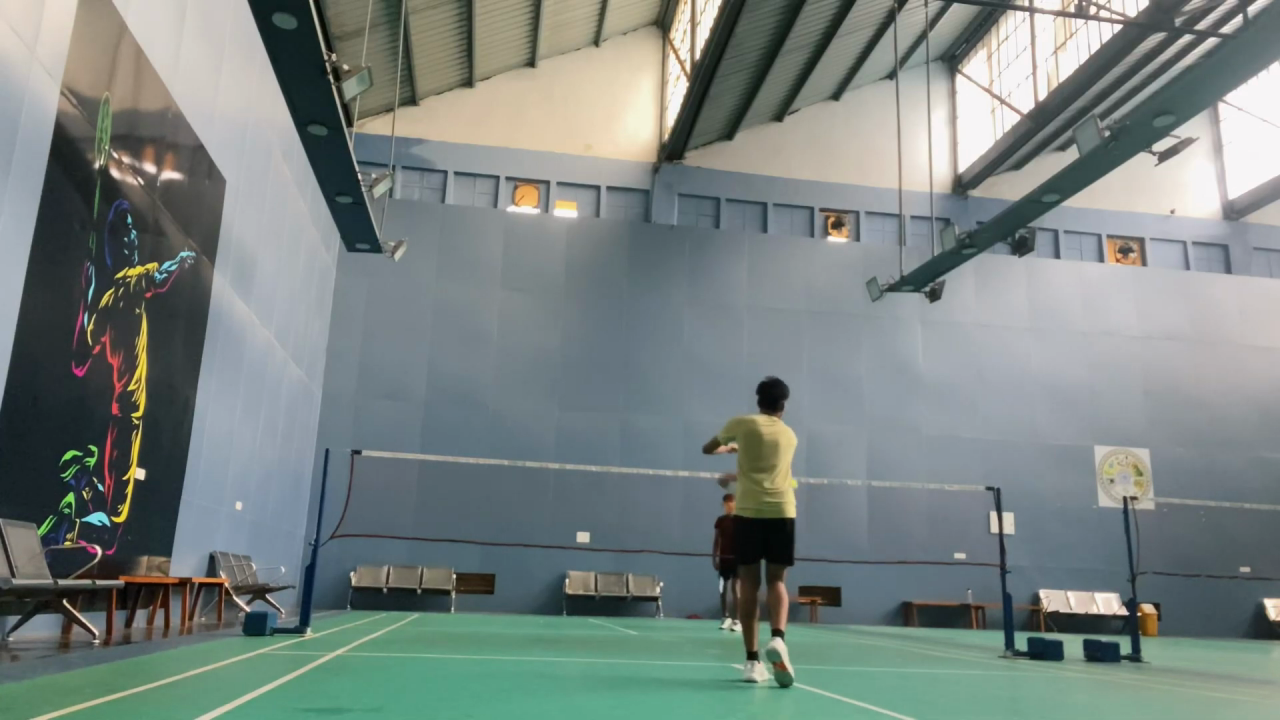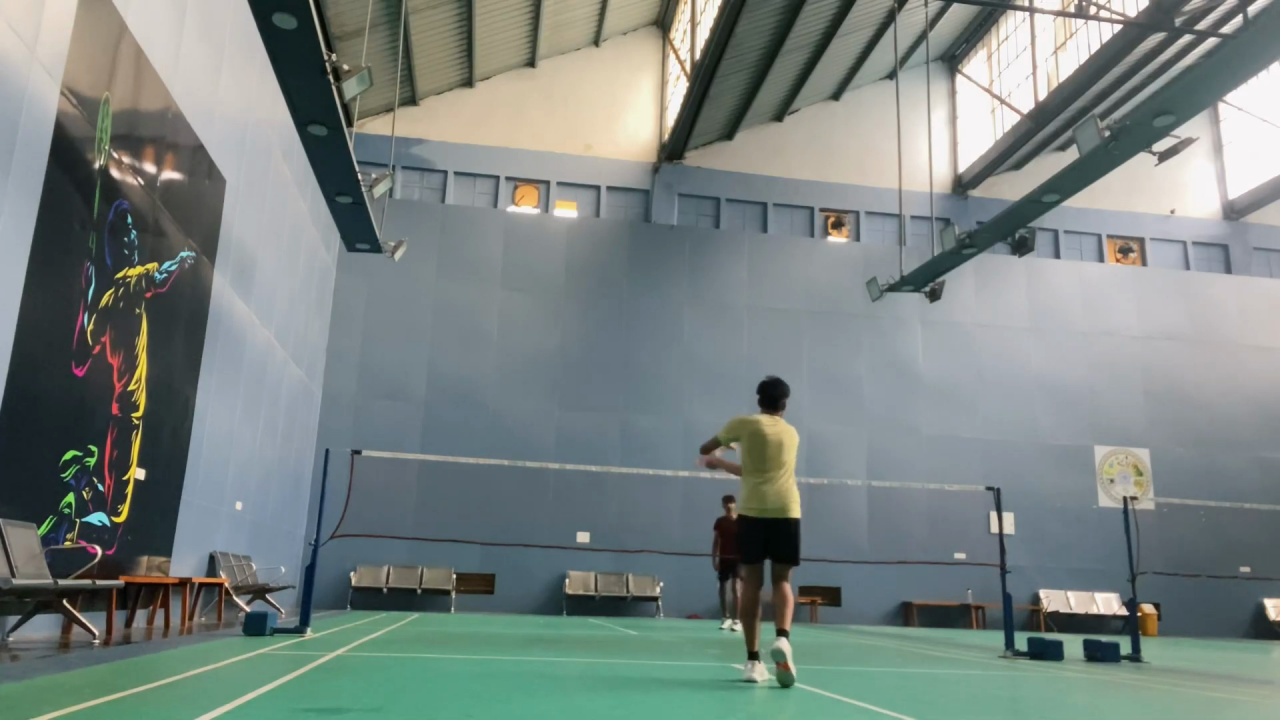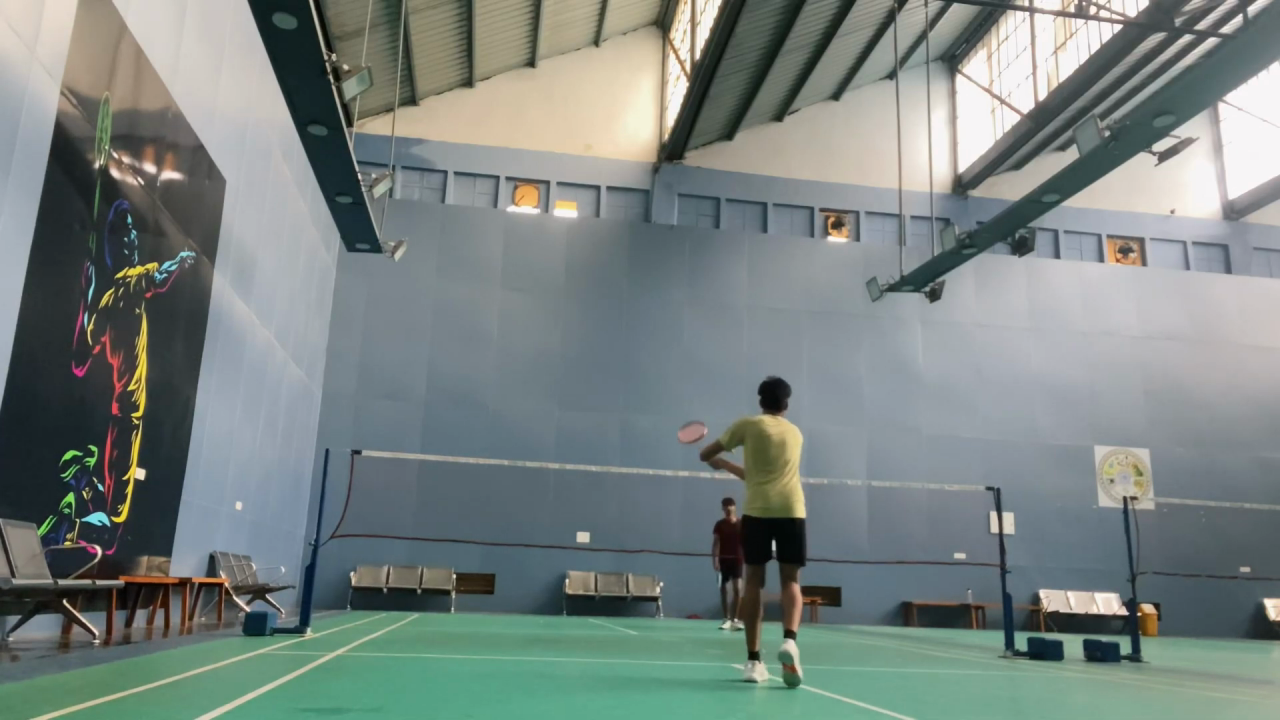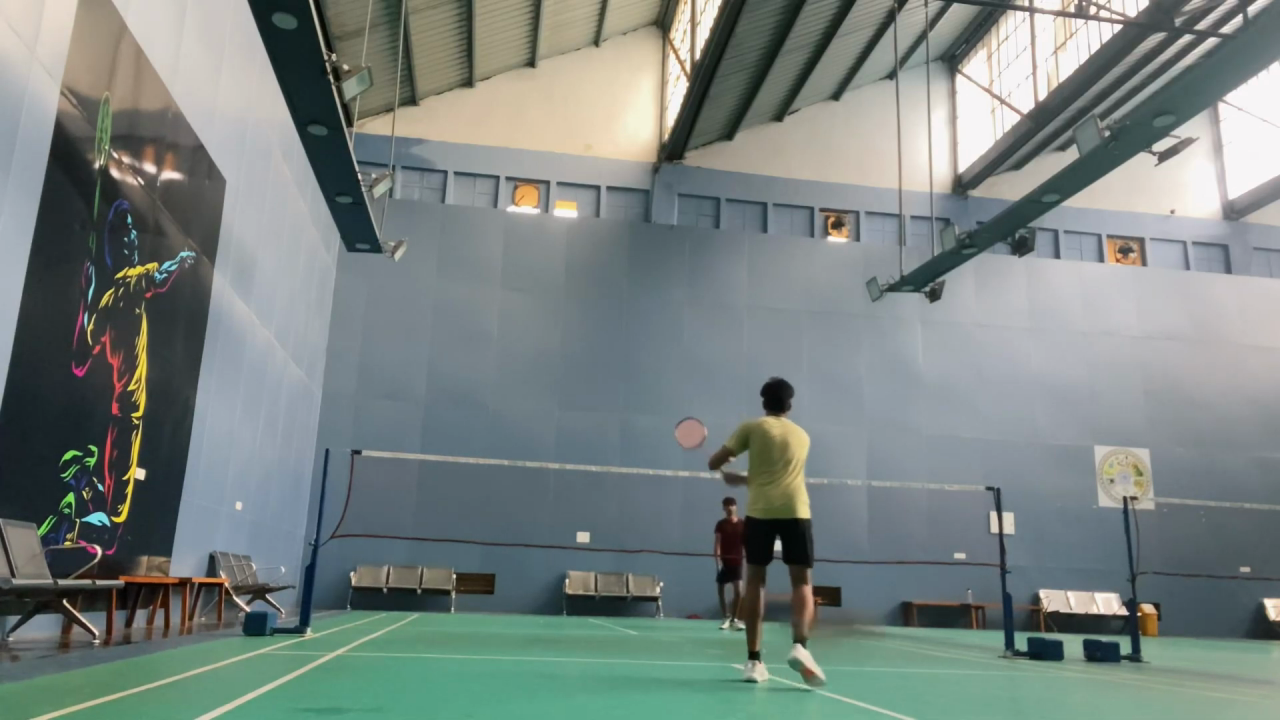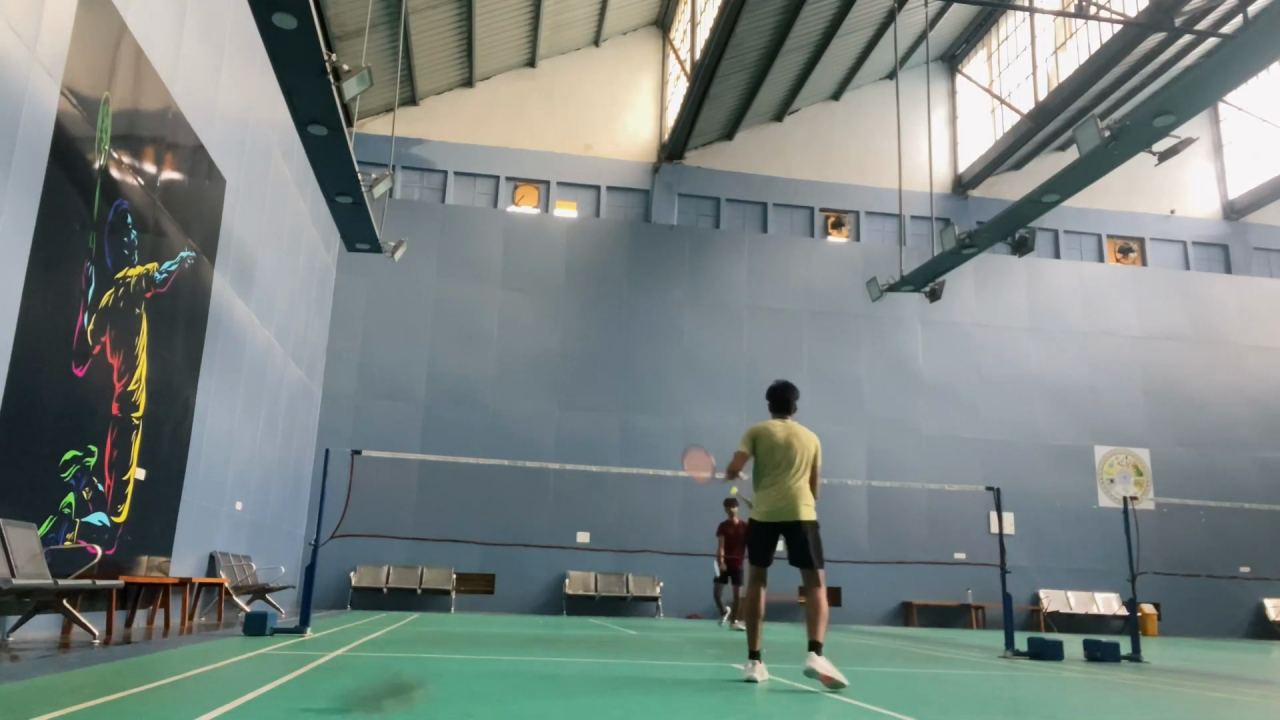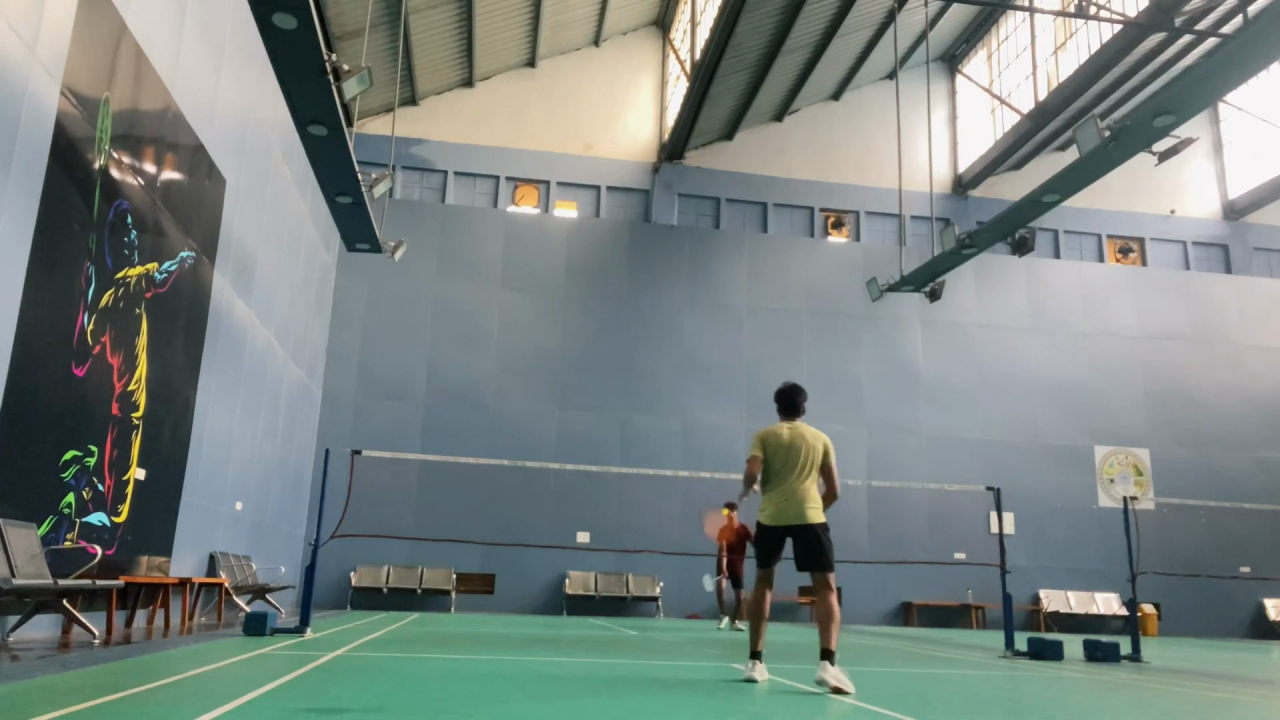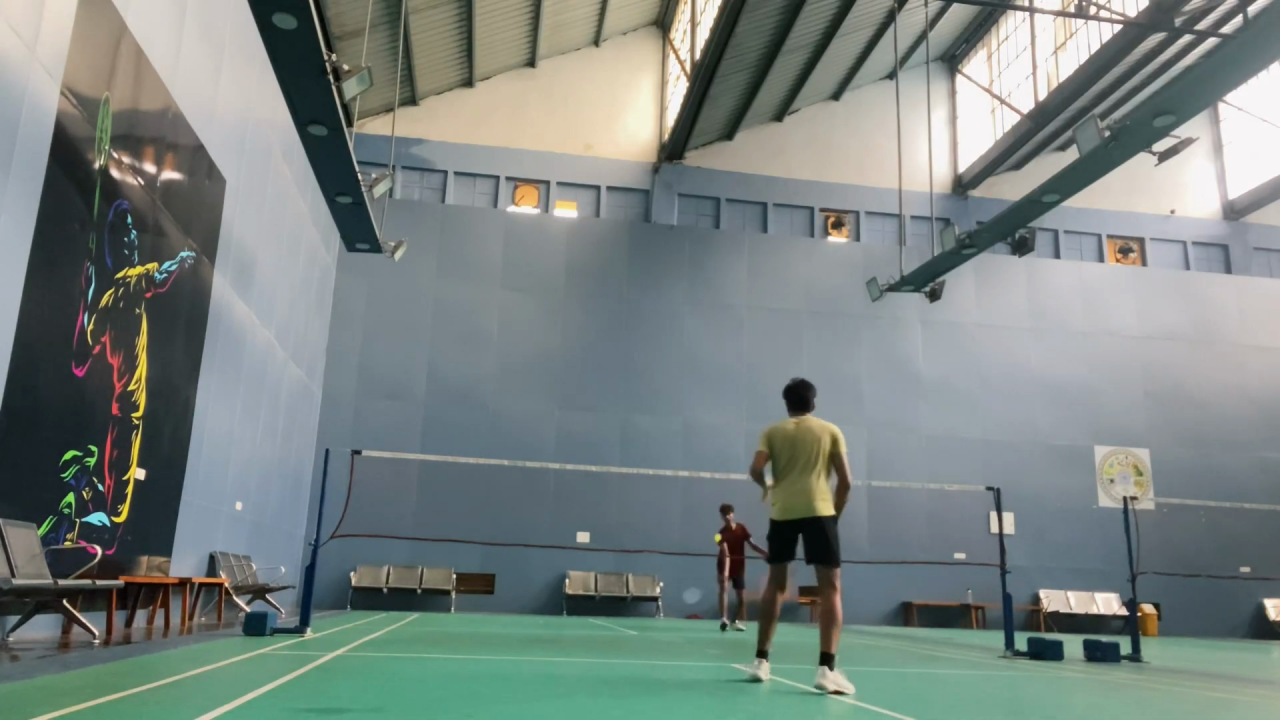
dt=0.1s
person 1, frame 1
left shoulder: (138, 278)
right shoulder: (105, 289)
left elbow: (159, 277)
right elbow: (81, 355)
left wrist: (176, 264)
right wrist: (85, 300)
left hip: (129, 392)
left knee: (120, 469)
left ankle: (111, 531)
person 1, frame 2
left shoulder: (139, 277)
right shoulder: (104, 288)
left elbow: (159, 276)
right elbow: (82, 355)
left wrist: (177, 264)
right wrist: (86, 300)
left hip: (129, 392)
left knee: (120, 469)
left ankle: (112, 530)
person 1, frame 3
left shoulder: (138, 278)
right shoulder: (104, 288)
left elbow: (159, 277)
right elbow: (80, 358)
left wrist: (177, 264)
right wrist: (86, 299)
left hip: (128, 393)
left knee: (120, 467)
left ankle: (112, 531)
person 1, frame 4
left shoulder: (138, 278)
right shoulder: (105, 288)
left elbow: (159, 277)
right elbow: (81, 359)
left wrist: (177, 264)
right wrist: (86, 299)
left hip: (129, 396)
left knee: (119, 472)
left ankle: (112, 529)
person 1, frame 5
left shoulder: (138, 277)
right shoulder: (103, 288)
left elbow: (158, 277)
right elbow: (81, 357)
left wrist: (177, 264)
right wrist: (86, 299)
left hip: (128, 393)
left knee: (120, 469)
left ankle: (111, 531)
person 1, frame 6
left shoulder: (138, 278)
right shoulder: (103, 288)
left elbow: (158, 277)
right elbow: (80, 358)
left wrist: (176, 265)
right wrist: (86, 300)
left hip: (129, 395)
left knee: (119, 471)
left ankle: (112, 529)
person 1, frame 7
left shoulder: (138, 277)
right shoulder: (101, 287)
left elbow: (159, 276)
right elbow: (81, 356)
left wrist: (177, 264)
right wrist: (86, 299)
left hip: (129, 391)
left knee: (120, 467)
left ankle: (112, 531)
person 2, frame 1
left shoulder: (742, 423)
right shoulder: (790, 435)
left elbow: (709, 449)
left hip: (749, 511)
right hip: (783, 512)
left knee: (749, 583)
right knee: (777, 580)
left ankle: (752, 661)
right ankle: (777, 638)
person 2, frame 2
left shoulder: (744, 423)
right shoulder: (792, 434)
left elbow: (704, 450)
left wrist: (716, 454)
right wrist: (720, 463)
left hip: (753, 511)
right hip: (788, 511)
left knee: (751, 582)
right knee: (782, 580)
left ankle: (753, 660)
right ankle: (782, 638)
person 2, frame 3
left shoulder: (747, 425)
right shoulder: (796, 434)
left elbow: (707, 455)
left wrist: (719, 455)
right wrist: (730, 465)
left hip: (757, 511)
right hip: (792, 512)
left knee: (754, 583)
right knee: (790, 581)
left ankle: (753, 661)
right ankle: (789, 639)
person 2, frame 4
left shoulder: (751, 428)
right shoulder: (802, 435)
left elbow: (714, 463)
left wrist: (724, 460)
right wrist: (742, 478)
left hip: (760, 512)
right hip: (796, 512)
left knee: (755, 582)
right knee: (801, 583)
left ankle: (753, 660)
right ankle: (800, 646)
person 2, frame 5
left shoulder: (756, 432)
right shoulder: (810, 438)
left elbow: (733, 471)
left wrist: (729, 475)
left hip: (763, 515)
right hip: (801, 513)
left knee: (757, 582)
right knee: (815, 585)
left ankle: (753, 660)
right ankle: (815, 653)
person 2, frame 6
left shoulder: (765, 435)
right shoulder: (821, 439)
left elbow: (750, 474)
right elbow: (833, 491)
left wrist: (749, 487)
left hip: (771, 517)
right hip: (811, 516)
left knee: (763, 583)
right knee: (826, 590)
left ankle: (755, 661)
right ankle: (827, 663)
person 2, frame 7
left shoulder: (774, 432)
right shoulder: (830, 431)
left elbow: (756, 471)
right elbow: (845, 482)
right wrist: (834, 517)
left hip: (782, 513)
right hip: (819, 511)
left knee: (776, 583)
right knee: (830, 590)
left ankle: (761, 659)
right ankle: (827, 668)
